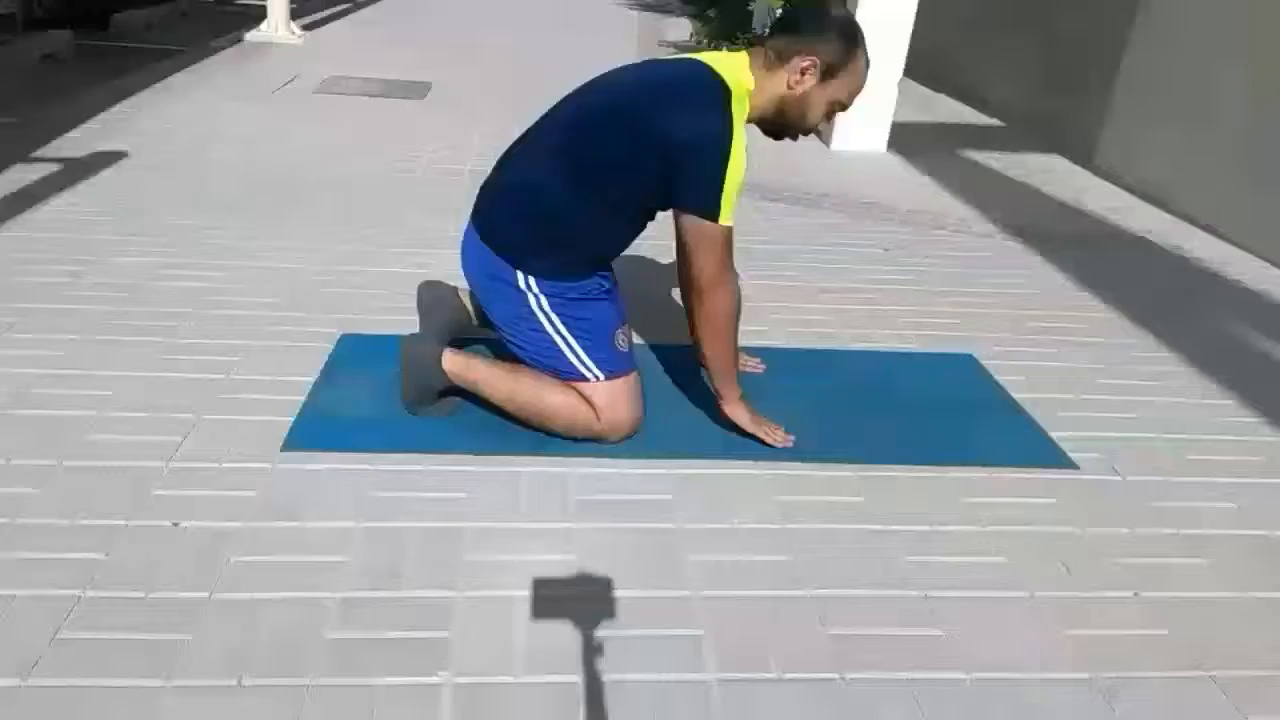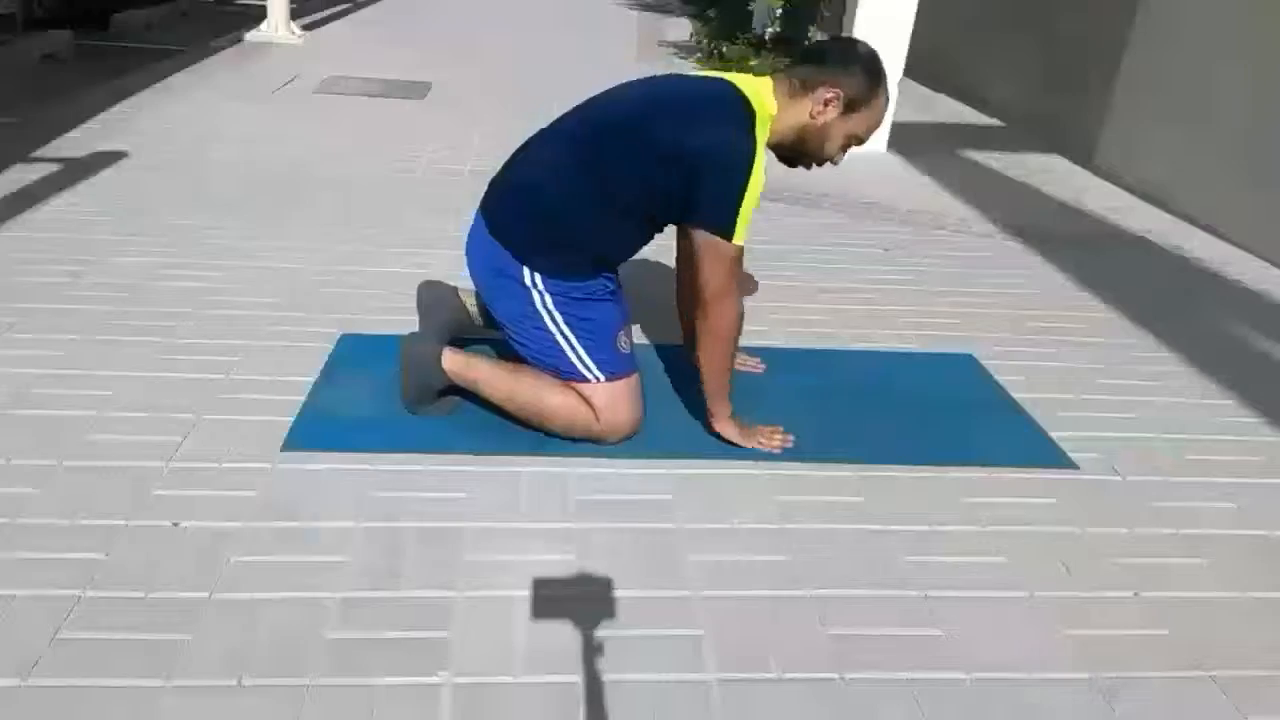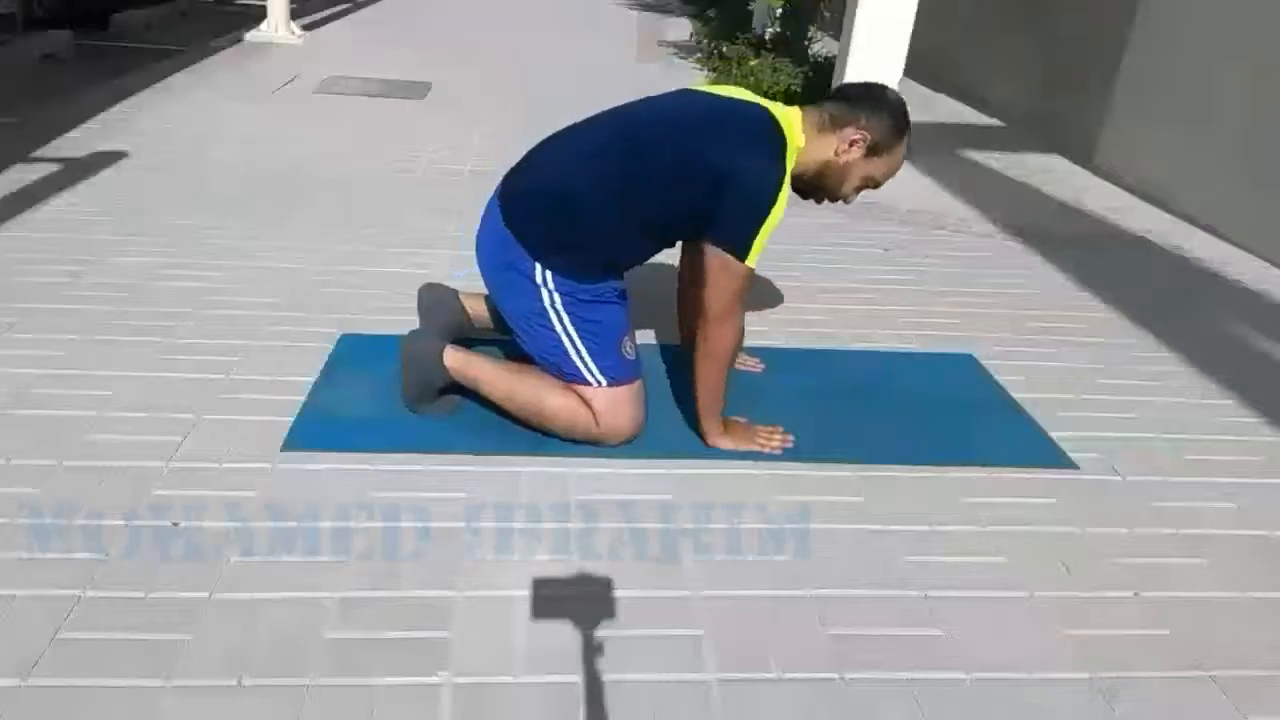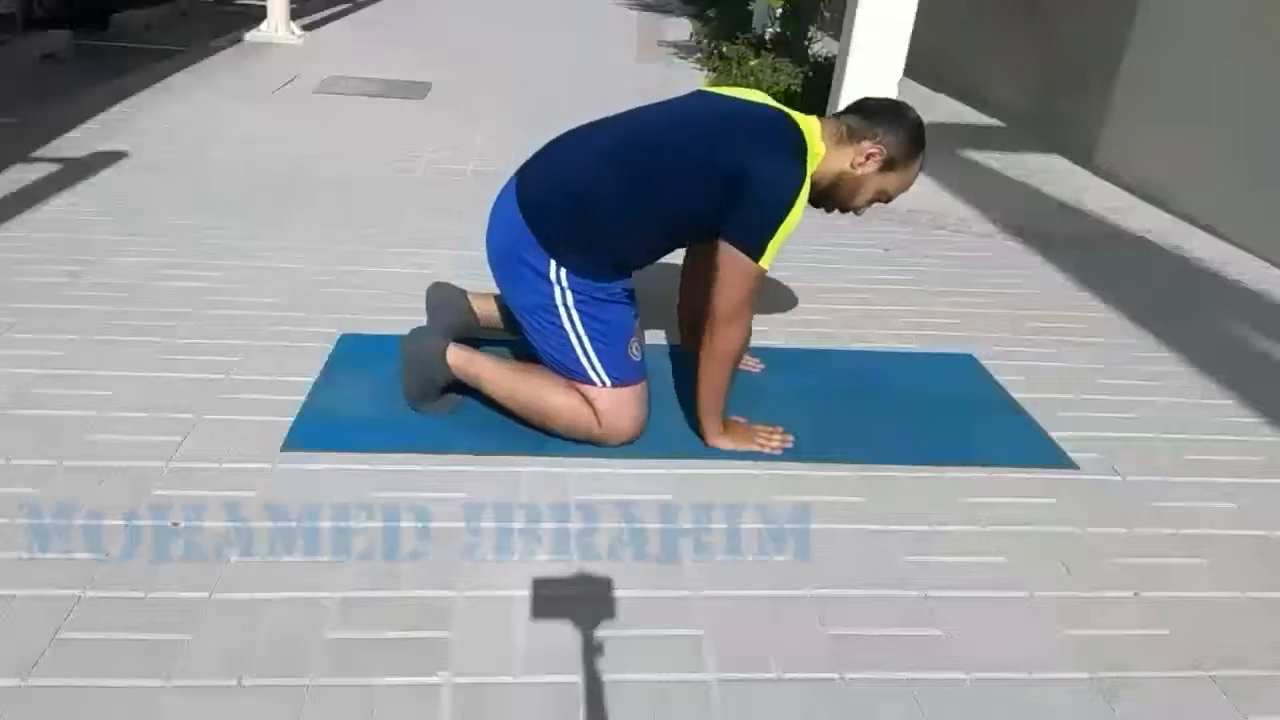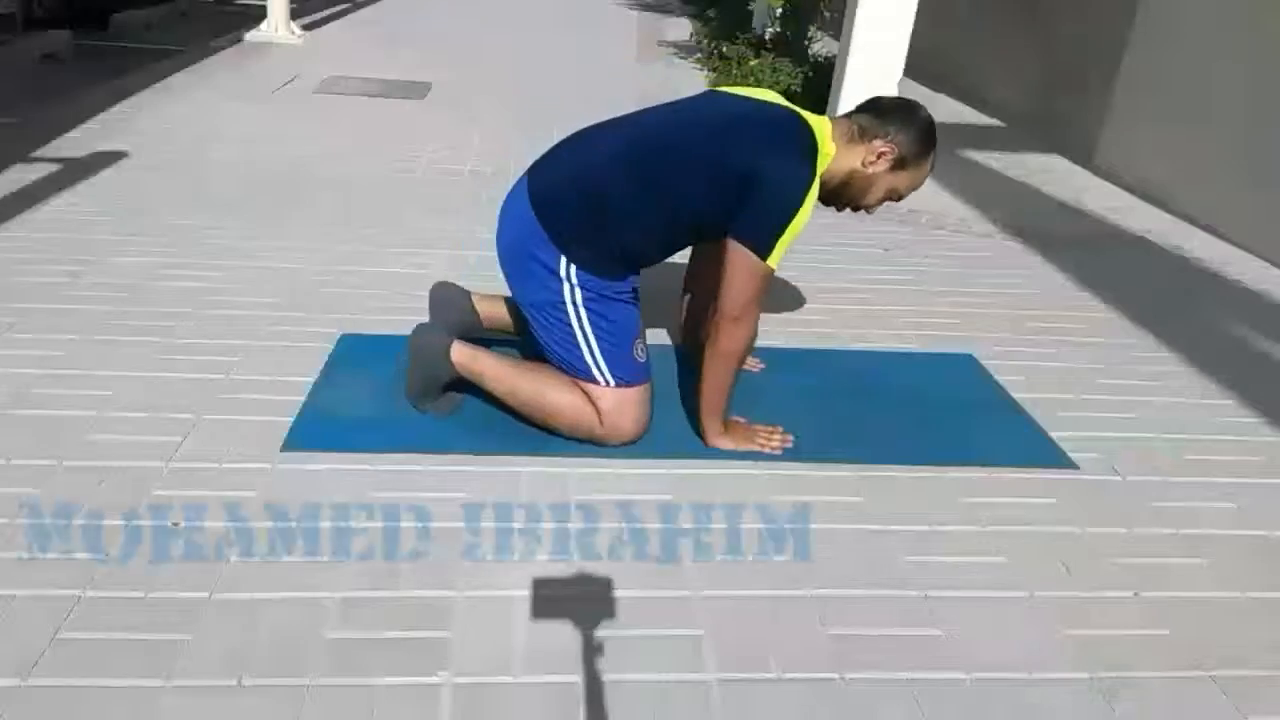
dt=0.1s
person 1, frame 1
left shoulder: (709, 82)
right shoulder: (711, 127)
left elbow: (692, 248)
right elbow: (711, 282)
left wrist: (709, 344)
right wrist: (730, 397)
left hip: (517, 229)
right hip: (526, 259)
right knee: (615, 416)
left ankle: (459, 308)
right ankle: (446, 361)
person 1, frame 2
left shoulder: (726, 98)
right shoulder: (734, 143)
left elbow: (695, 251)
right elbow: (717, 297)
left wrist: (704, 348)
right wrist: (721, 415)
left hip: (526, 230)
right hip: (532, 258)
left knee: (615, 351)
right knee: (616, 416)
left ankle: (462, 308)
right ankle: (446, 362)
person 1, frame 3
left shoulder: (753, 122)
right shoulder: (760, 173)
left elbow: (697, 252)
right elbow: (720, 314)
left wrist: (698, 347)
right wrist: (714, 426)
left hip: (527, 215)
right hip: (540, 250)
left knee: (600, 339)
right knee: (615, 418)
left ankle: (458, 310)
right ankle: (448, 359)
person 1, frame 4
left shoulder: (768, 125)
right shoulder: (779, 175)
left elbow: (704, 252)
right elbow: (729, 314)
left wrist: (698, 347)
right wrist: (714, 426)
left hip: (534, 210)
right hip: (552, 247)
left knee: (601, 340)
right knee: (618, 418)
left ankle: (465, 308)
right ankle: (450, 357)
person 1, frame 5
left shoulder: (782, 128)
right shoulder: (788, 174)
left elbow: (709, 246)
right elbow: (734, 314)
left wrist: (696, 343)
right wrist: (715, 427)
left hip: (547, 207)
right hip: (562, 242)
right knee: (619, 419)
left ankle: (467, 308)
right ankle: (452, 355)
